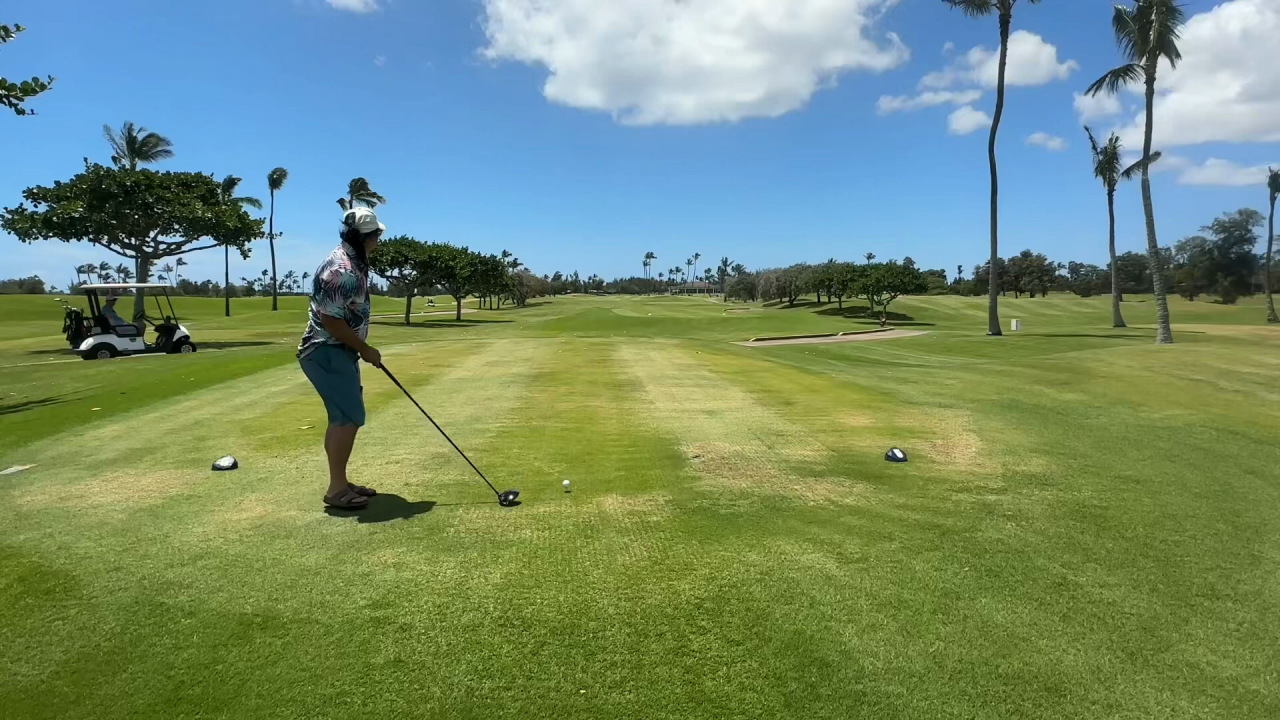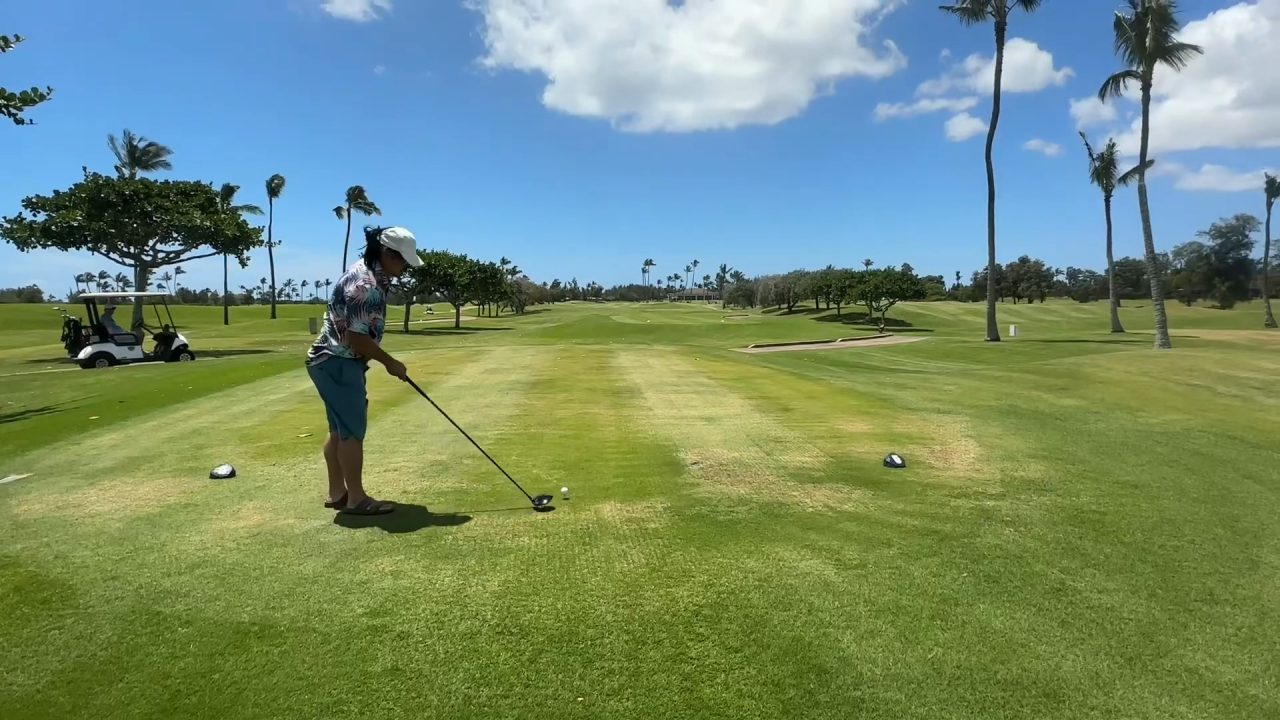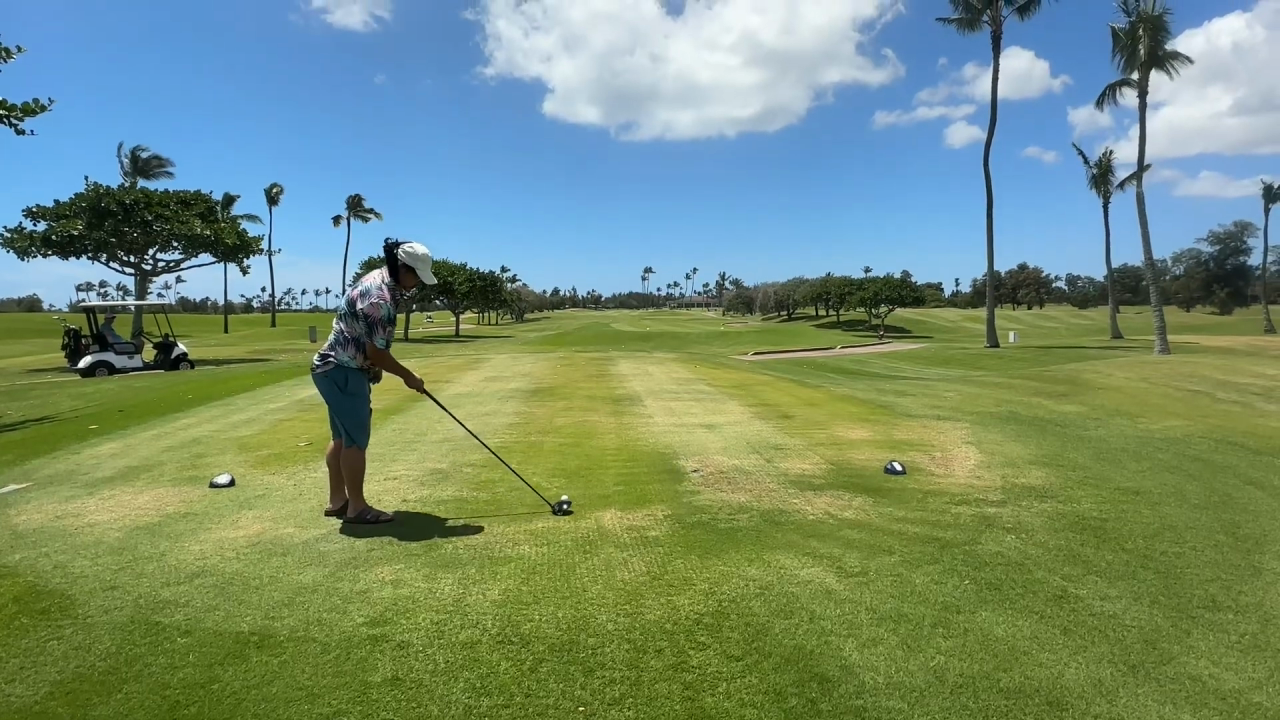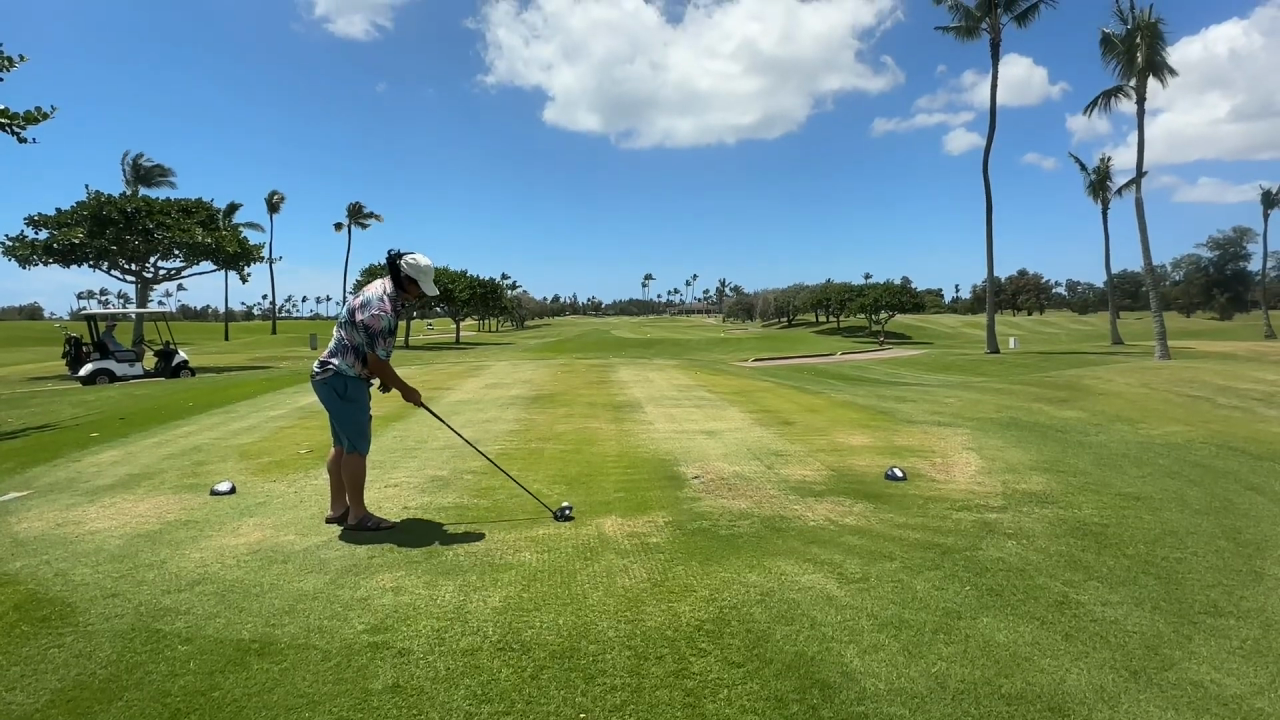
dt=0.7s
person 1, frame 1
left shoulder: (352, 263)
right shoulder: (341, 270)
right elbow: (331, 320)
left wrist: (358, 348)
right wrist: (365, 349)
left hip: (336, 352)
right hip: (327, 352)
left knee: (340, 417)
right knee: (350, 416)
left ankle: (338, 485)
right ankle: (337, 488)
person 1, frame 2
left shoulder: (368, 271)
right shoulder: (366, 285)
right elbow: (356, 336)
left wrist: (381, 360)
right wrist: (389, 363)
left hip: (333, 360)
right hip: (338, 363)
left knee: (339, 429)
right knee: (352, 430)
left ankle: (337, 492)
right ankle: (355, 498)
person 1, frame 3
left shoulder: (379, 278)
right shoulder: (379, 299)
right elbow: (376, 351)
left wrist: (375, 367)
right wrist: (407, 376)
left hip: (335, 367)
right hip: (343, 371)
left knee: (342, 436)
right knee: (356, 438)
left ankle: (338, 500)
right ankle: (356, 507)
person 1, frame 4
left shoulder: (383, 289)
right shoulder: (379, 310)
right elbow: (377, 362)
left wrist: (388, 378)
right wrist: (406, 390)
left hip: (336, 375)
right hip: (342, 379)
left knee: (343, 443)
right knee: (357, 444)
left ankle: (338, 508)
right ankle: (357, 514)
